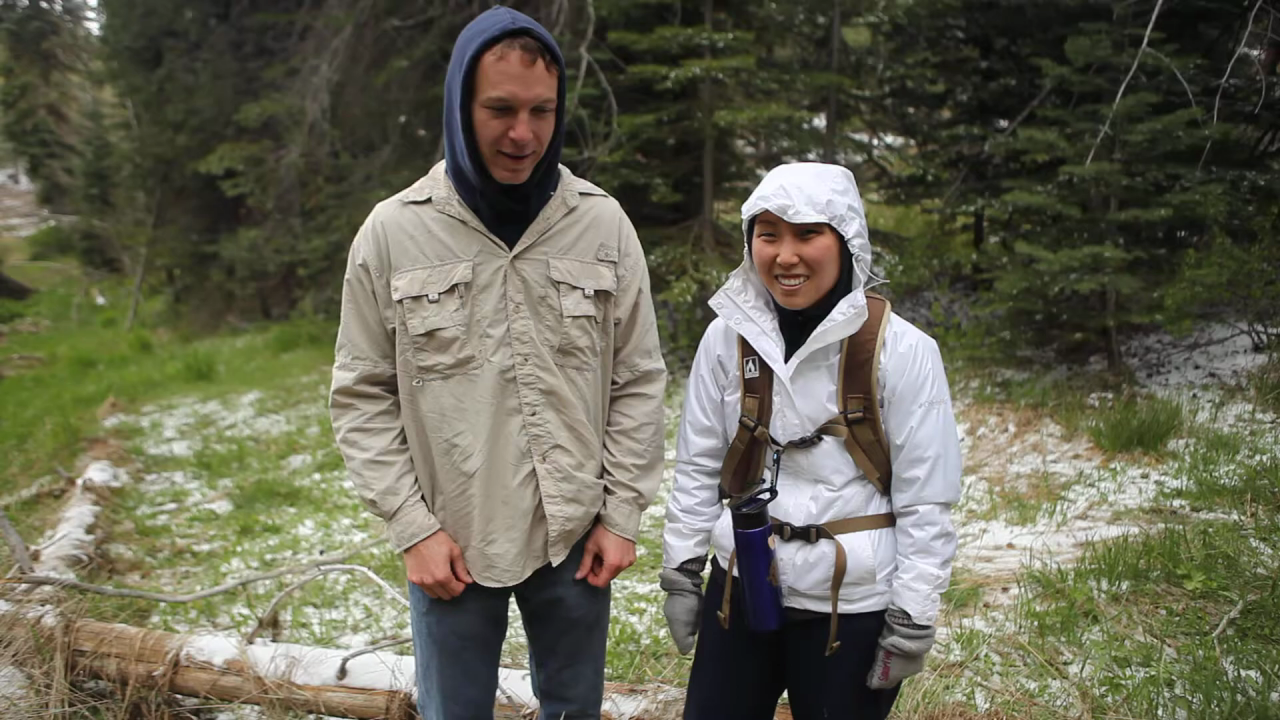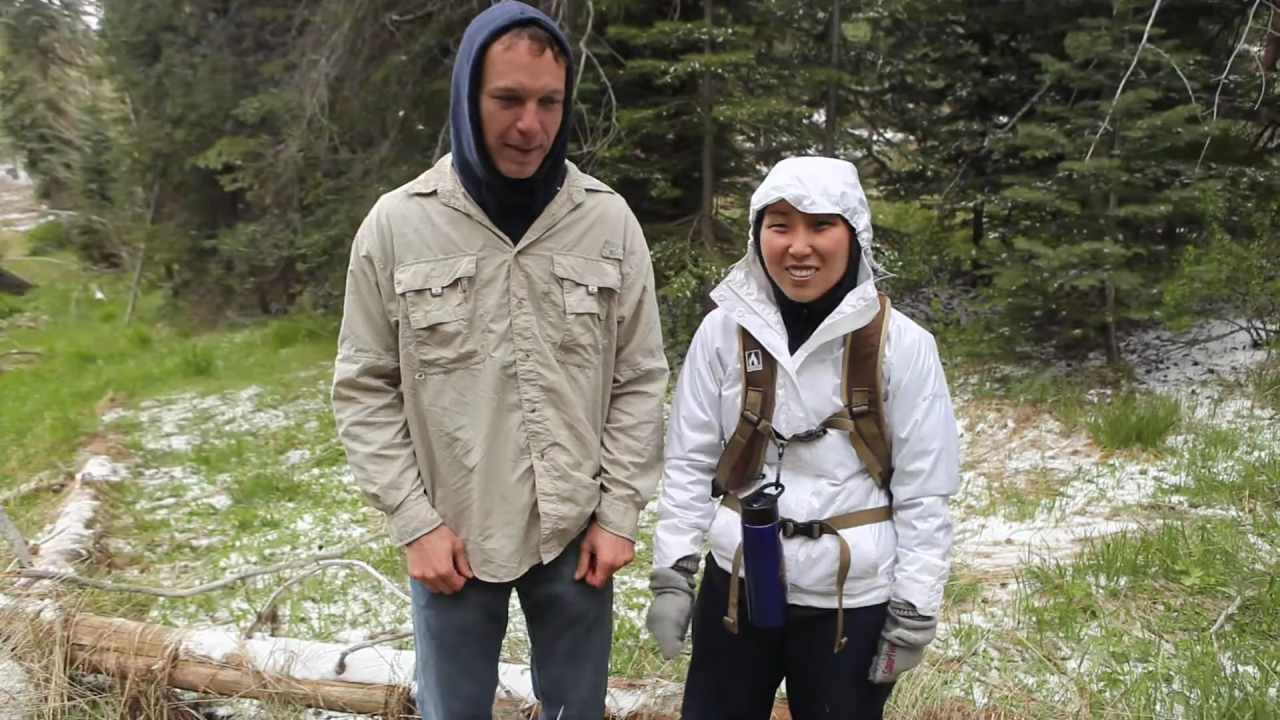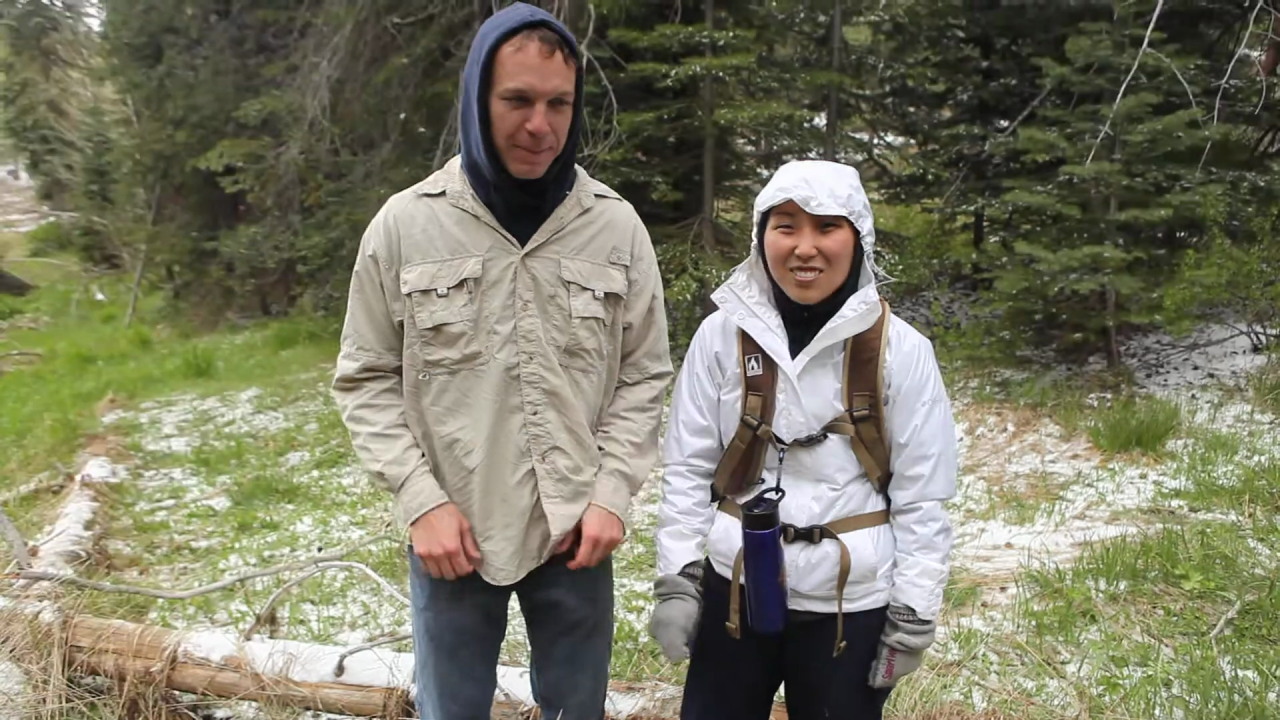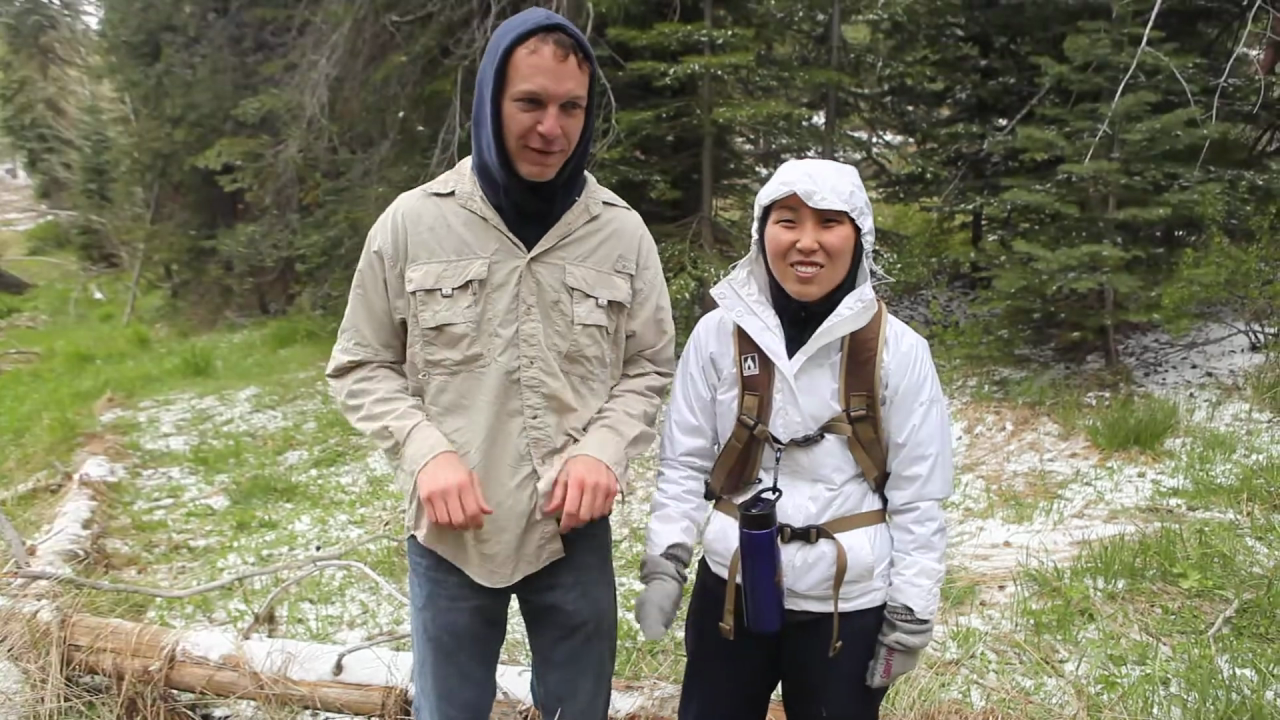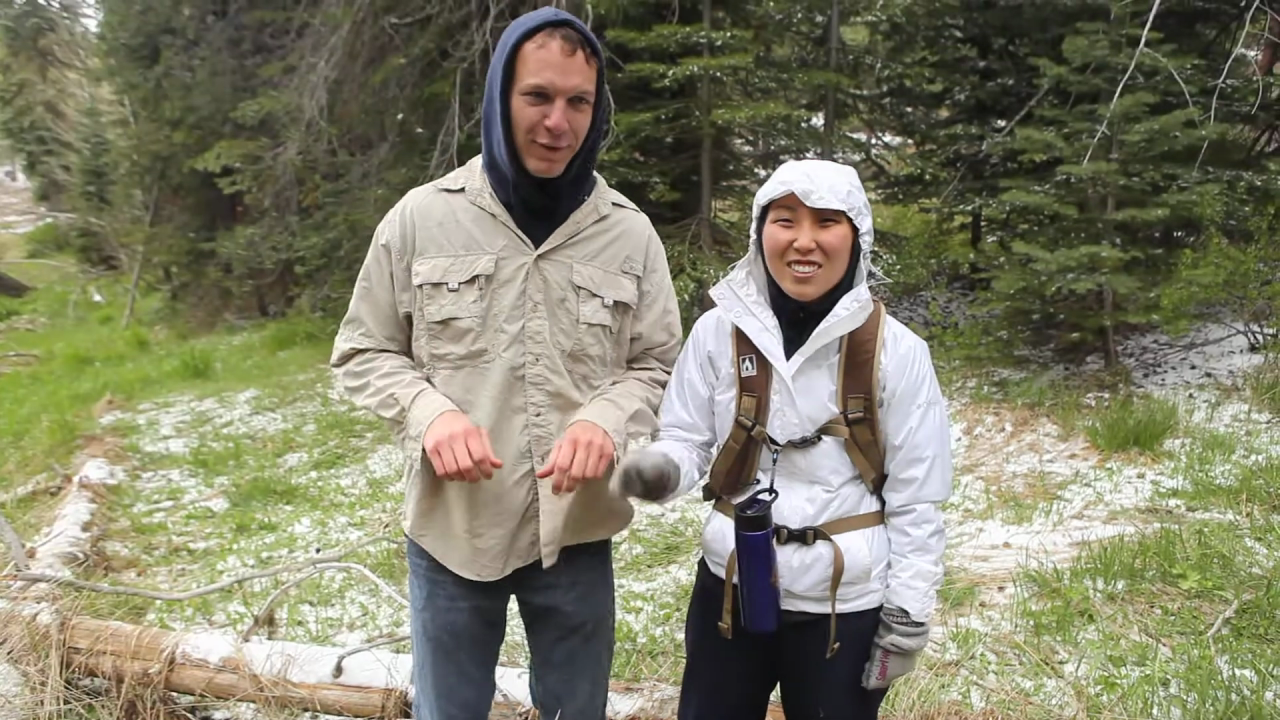
dt=0.2s
person 1, frame 1
left shoulder: (603, 225)
right shoulder: (392, 232)
left elbow: (638, 381)
right elbow: (362, 397)
left wrist: (623, 513)
right wrist: (412, 527)
left hip: (575, 532)
right hip: (453, 539)
person 1, frame 2
left shoulder: (609, 221)
right shoulder: (396, 223)
left elbow: (640, 379)
right elbow: (365, 389)
left wrist: (620, 512)
right wrist: (414, 521)
left hip: (575, 528)
right hip: (453, 532)
person 1, frame 3
left shoulder: (616, 225)
right shoulder: (405, 224)
left elbow: (644, 376)
right elbow: (366, 380)
left wrist: (612, 492)
right wrist: (421, 501)
left hip: (575, 530)
right hip: (455, 533)
person 1, frame 4
left shoulder: (622, 232)
right shoulder: (412, 222)
left elbow: (650, 370)
right elbow: (360, 367)
left wrist: (605, 448)
right wrist: (425, 449)
left hip: (575, 532)
right hip: (451, 532)
person 1, frame 5
left shoulder: (629, 233)
right shoulder: (421, 217)
left elbow: (658, 366)
right elbow: (363, 351)
left wrist: (608, 421)
right wrist: (429, 411)
left hip: (576, 529)
right hip: (450, 527)
person 2, frame 1
left shoulder: (902, 351)
right shoulder: (728, 335)
left elbow: (926, 499)
right elbow: (698, 467)
left wrist: (912, 620)
right wrist: (682, 573)
left hip: (852, 604)
right hip: (742, 588)
person 2, frame 2
left shoulder: (901, 345)
right shoulder: (725, 329)
left elbow: (925, 489)
right elbow: (690, 462)
left wrist: (913, 612)
right wrist: (673, 572)
left hip: (852, 598)
right hip: (737, 582)
person 2, frame 3
left shoulder: (900, 350)
right shoulder: (723, 333)
left elbow: (922, 494)
right elbow: (687, 467)
left wrist: (913, 615)
right wrist: (678, 580)
left hip: (850, 602)
right hip: (735, 586)
person 2, frame 4
left shoulder: (897, 349)
right shoulder: (720, 333)
left elbow: (919, 494)
right elbow: (685, 461)
left wrist: (911, 617)
right wrist: (665, 561)
left hip: (848, 602)
right hip: (731, 587)
person 2, frame 5
left shoulder: (895, 351)
right shoulder: (718, 332)
left elbow: (916, 497)
right elbow: (686, 443)
left wrist: (906, 620)
right wrist: (658, 470)
left hip: (845, 602)
right hip: (730, 586)
